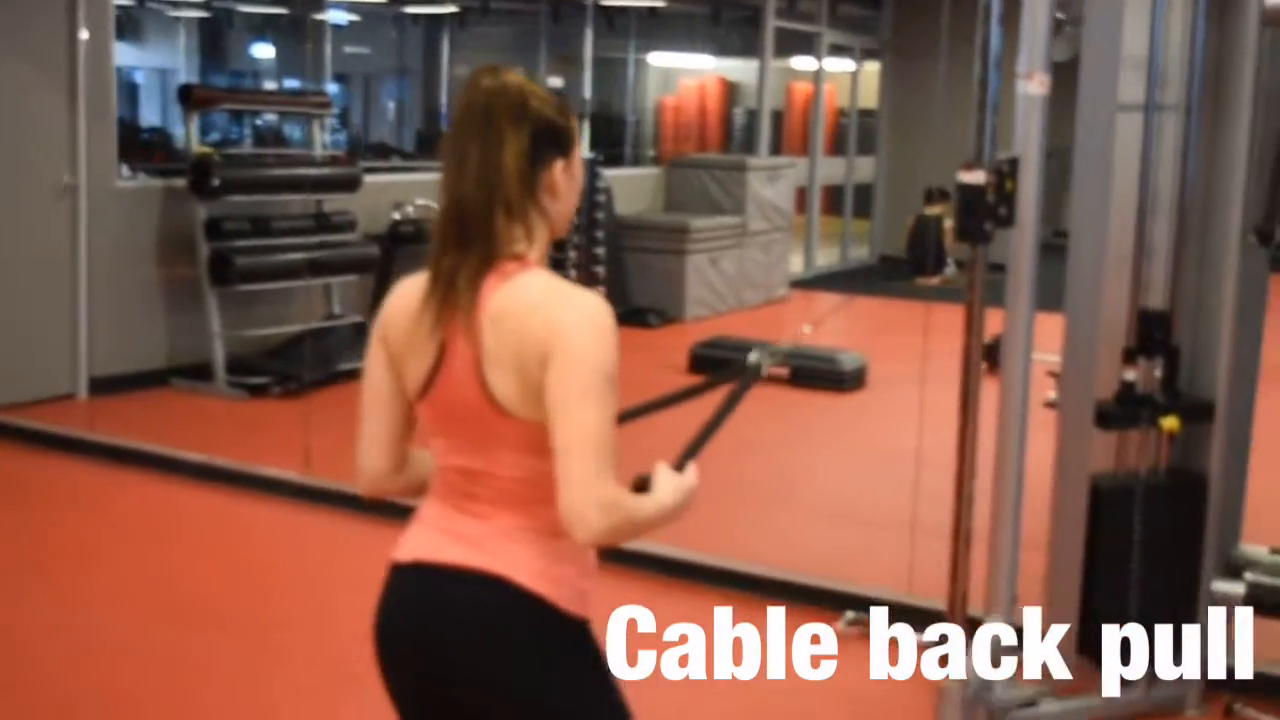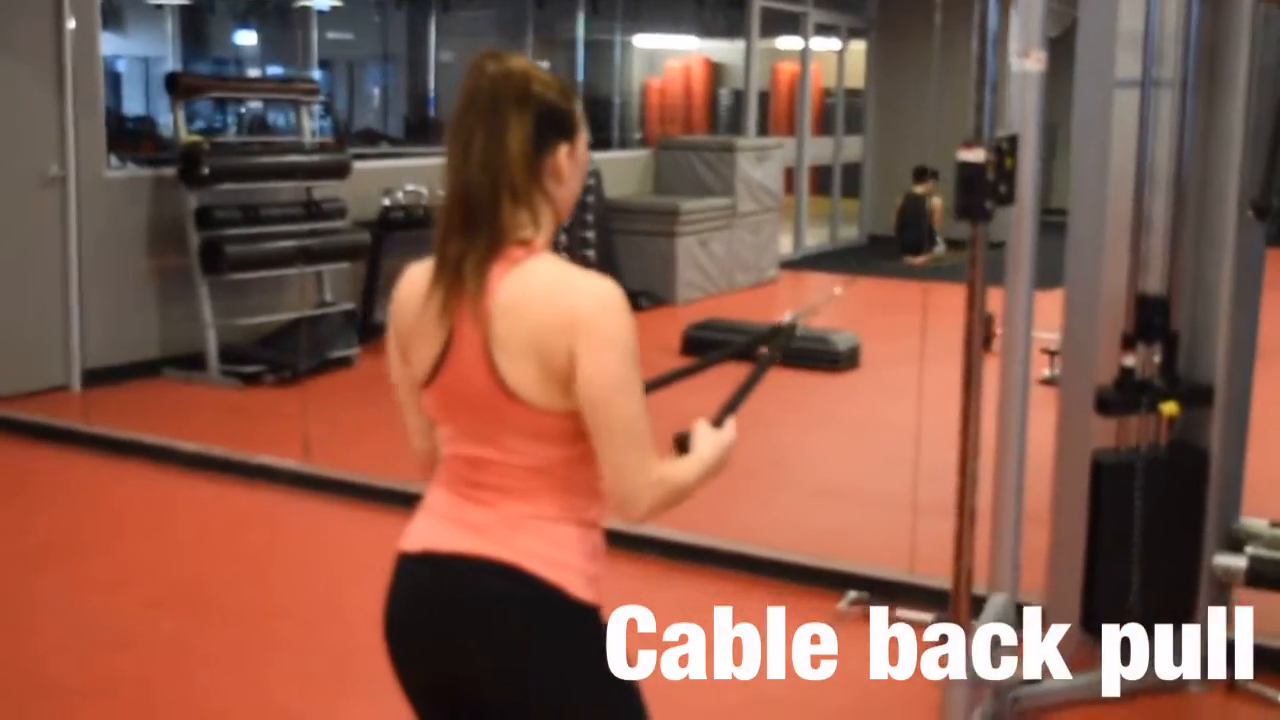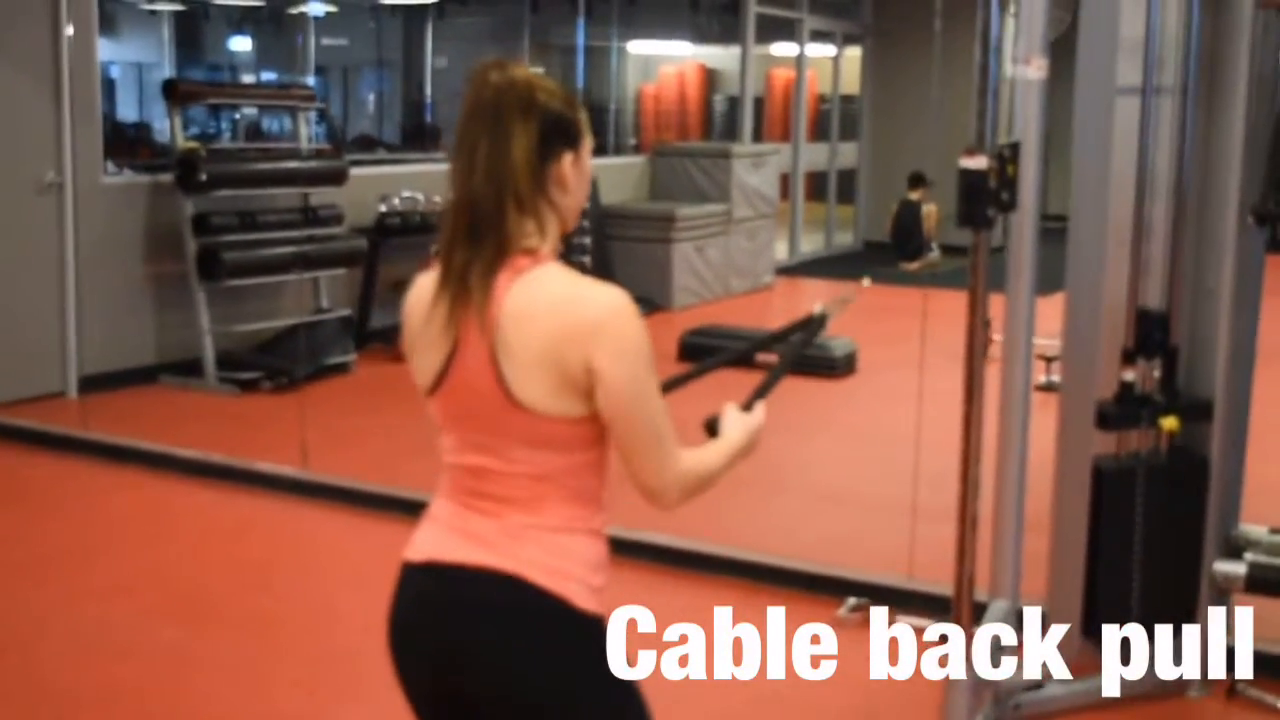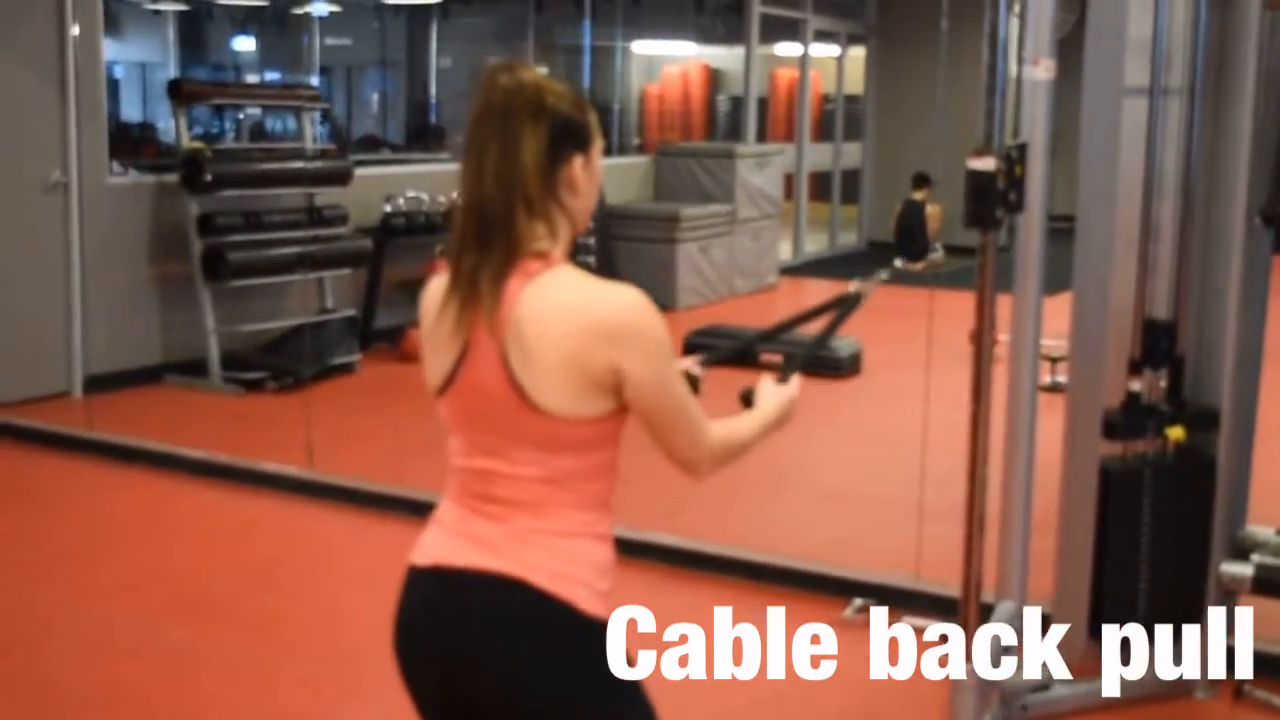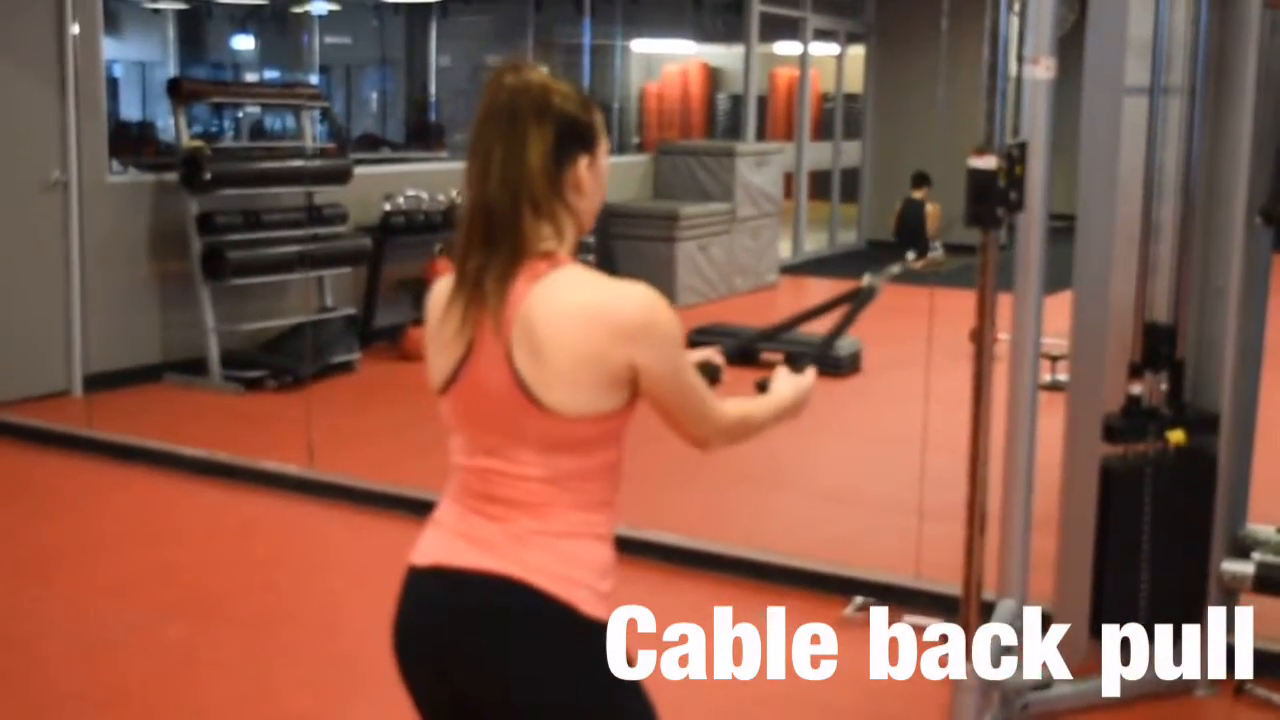
dt=0.2s
person 1, frame 1
left shoulder: (406, 304)
right shoulder: (569, 315)
left elbow: (379, 474)
right elbow: (592, 514)
right wrist: (668, 498)
left hip: (408, 608)
right hip: (517, 619)
person 1, frame 2
left shoulder: (415, 290)
right shoulder: (583, 301)
right elbow: (635, 493)
right wrist: (706, 455)
left hip: (418, 597)
right hip: (530, 607)
person 1, frame 3
left shoulder: (425, 298)
right shoulder: (593, 310)
right elbow: (664, 484)
right wrist: (734, 440)
left hip: (423, 604)
right hip: (534, 616)
person 1, frame 4
left shoulder: (441, 299)
right shoulder: (611, 312)
right elbow: (695, 455)
right wrist: (767, 414)
left hip: (429, 607)
right hip: (541, 620)
person 1, frame 5
left shoulder: (447, 299)
right shoulder: (622, 310)
right elbow: (706, 431)
left wrist: (666, 369)
right wrist: (781, 401)
left hip: (429, 607)
right hip: (540, 621)
